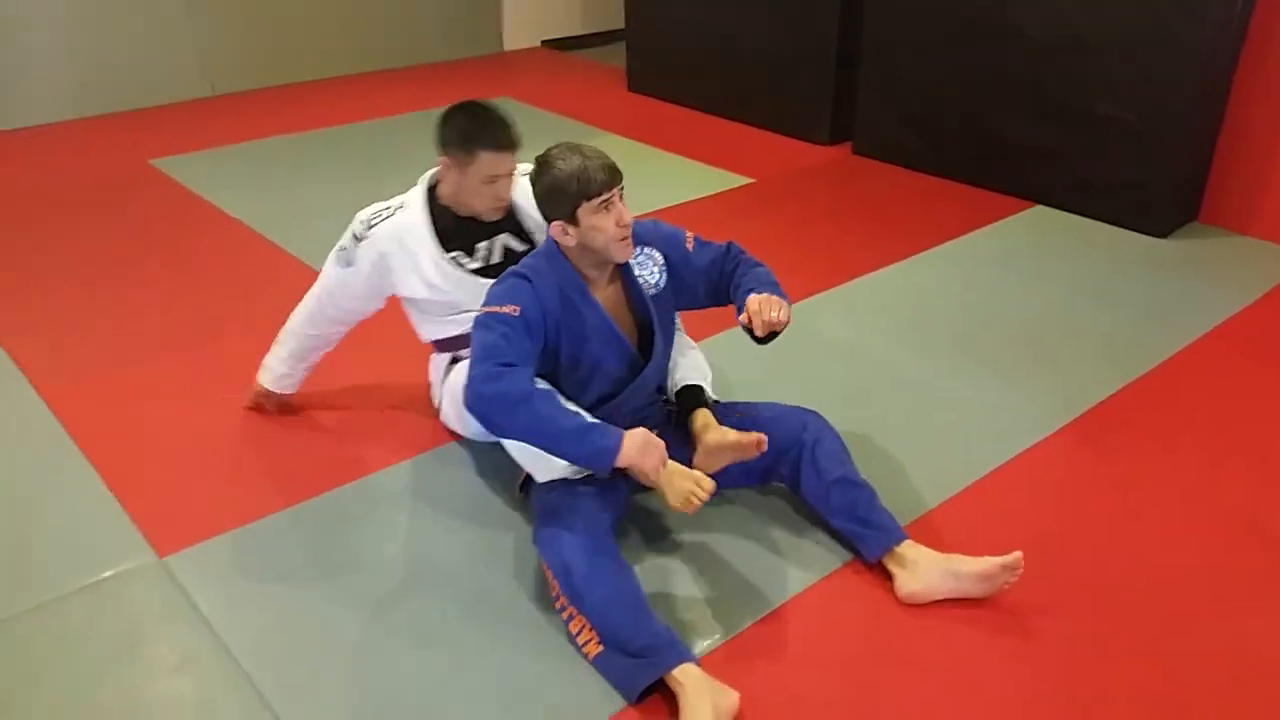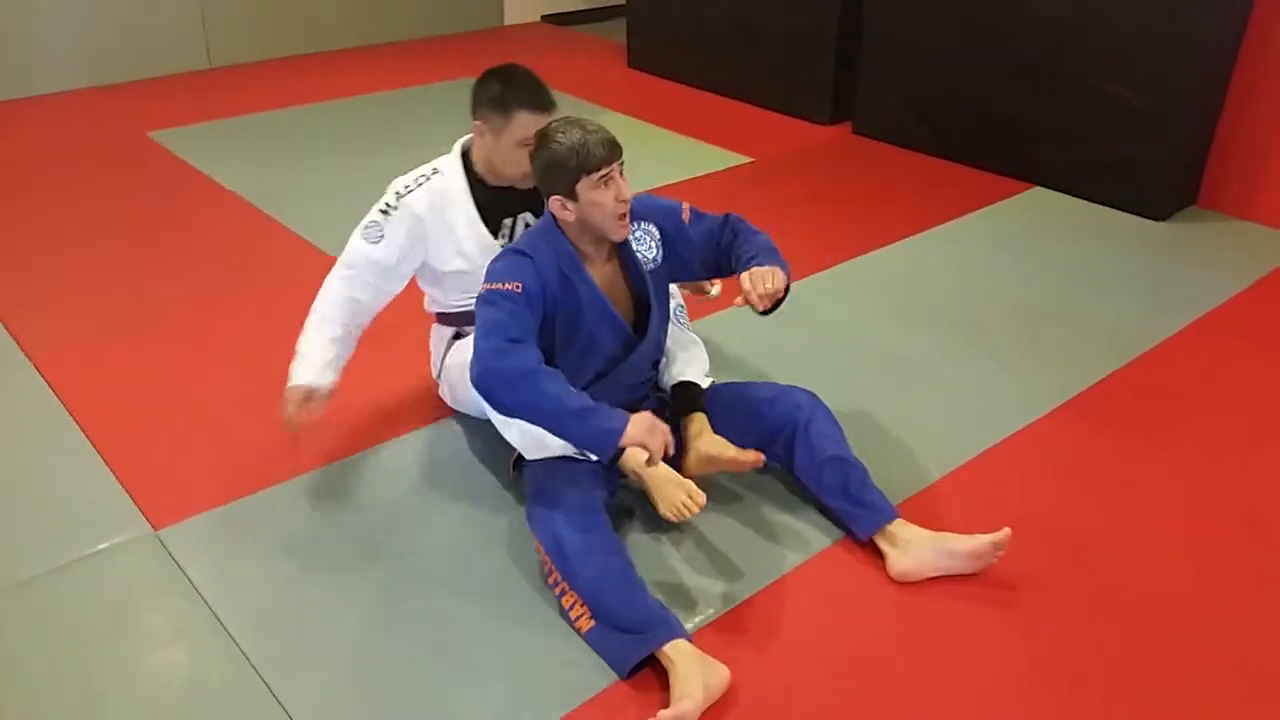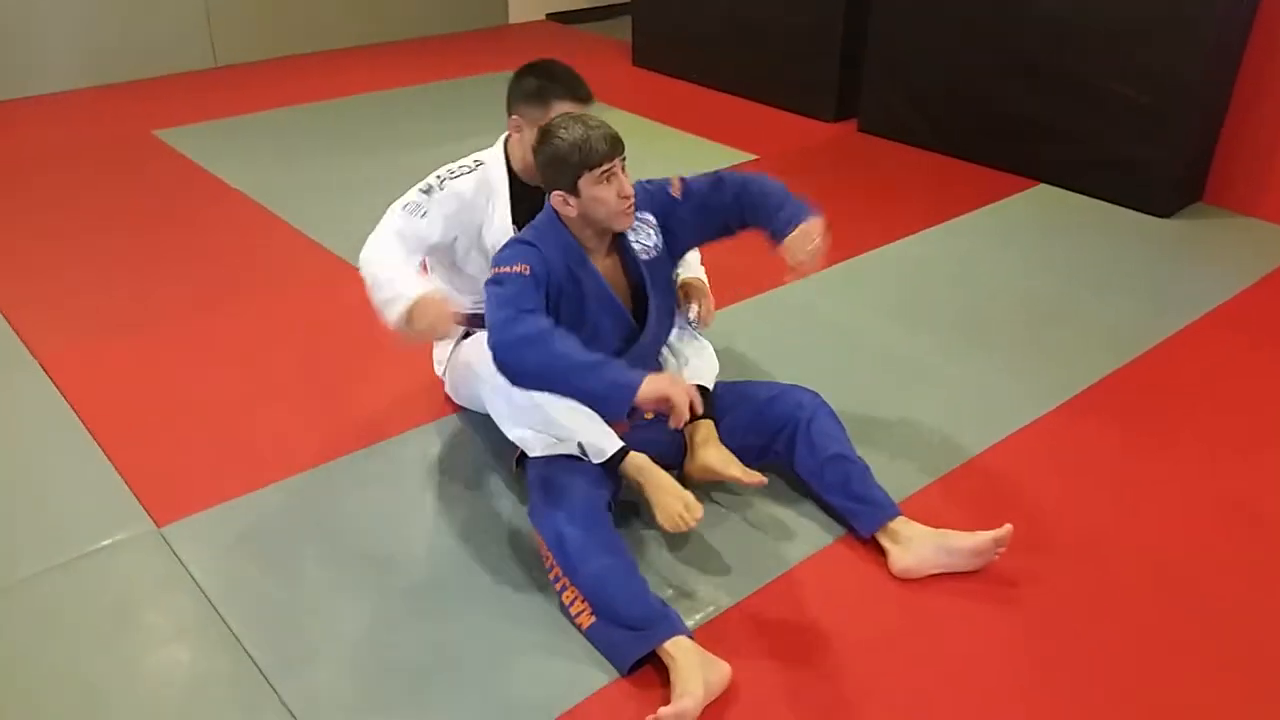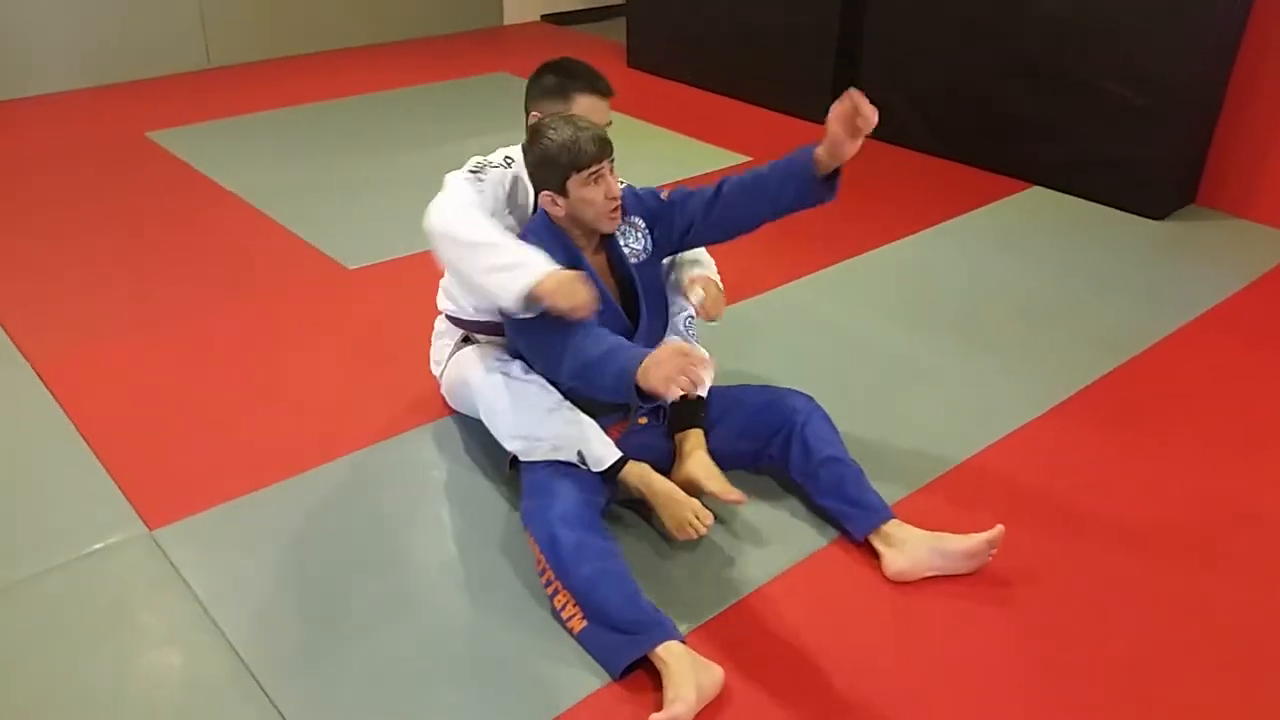
dt=0.2s
person 1, frame 1
left shoulder: (651, 245)
right shoulder: (525, 294)
left elbow: (730, 265)
right elbow: (491, 393)
left wrist: (764, 297)
right wrist: (607, 445)
left hip: (661, 426)
right hip: (580, 454)
left knee: (799, 431)
right knee: (568, 542)
left ankle: (907, 560)
person 1, frame 2
left shoulder: (648, 220)
right shoulder: (524, 269)
left elbow: (731, 234)
right elbow: (499, 371)
left wrist: (764, 267)
right wrist: (611, 425)
left hip: (653, 405)
right hip: (572, 434)
left knee: (793, 410)
right knee: (562, 517)
left ankle: (899, 538)
right ankle: (685, 663)
person 1, frame 3
left shoulder: (648, 208)
right shoulder: (527, 260)
left elbow: (733, 195)
right elbow: (520, 348)
left wrist: (795, 218)
right wrist: (634, 385)
left hip: (659, 403)
left knee: (795, 408)
right knee: (565, 516)
left ankle: (902, 535)
right ankle: (686, 659)
person 1, frame 4
left shoulder: (634, 212)
left elbow: (726, 207)
right elbow: (558, 345)
left wrist: (823, 159)
right wrist: (636, 369)
left hip: (656, 405)
left knee: (788, 413)
right knee: (557, 518)
left ankle: (894, 539)
right ankle: (678, 665)
person 2, frame 1
left shoulder: (527, 192)
right shoulder: (389, 233)
right elbow: (328, 304)
right wrist: (278, 373)
right hip: (474, 369)
left ankle: (701, 428)
right ankle: (645, 465)
person 2, frame 2
right shoulder: (423, 200)
right elbow: (352, 280)
right wrist: (314, 369)
right hip: (475, 342)
left knee: (659, 293)
left ankle: (696, 432)
right ankle: (638, 462)
person 2, frame 3
right shoulder: (465, 188)
right elbow: (386, 249)
left wrist: (688, 273)
right wrist: (418, 298)
right hip: (485, 341)
right knee: (494, 364)
left ankle: (703, 439)
right ankle: (641, 470)
person 2, frame 4
right shoulder: (492, 178)
right elbow: (449, 225)
left wrist: (699, 274)
right wrist: (539, 275)
right hip: (483, 346)
left knee: (672, 306)
right knee: (495, 378)
left ankle: (691, 449)
right ankle: (644, 479)
